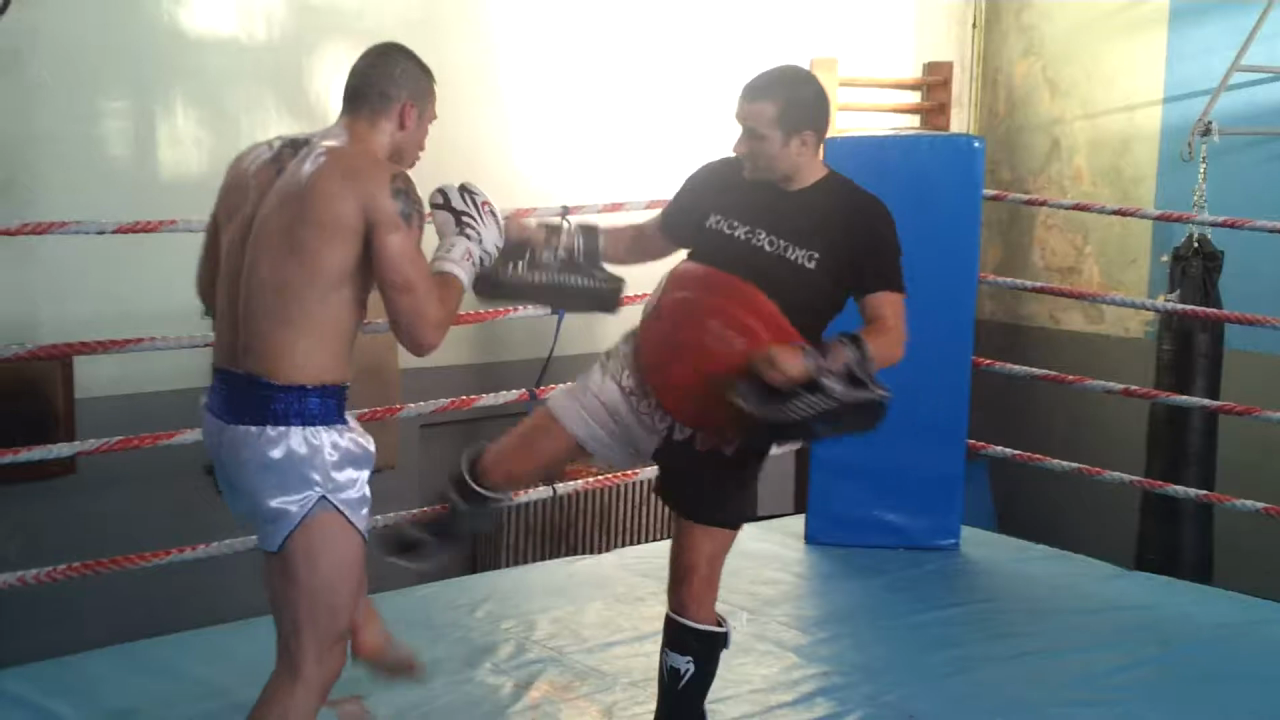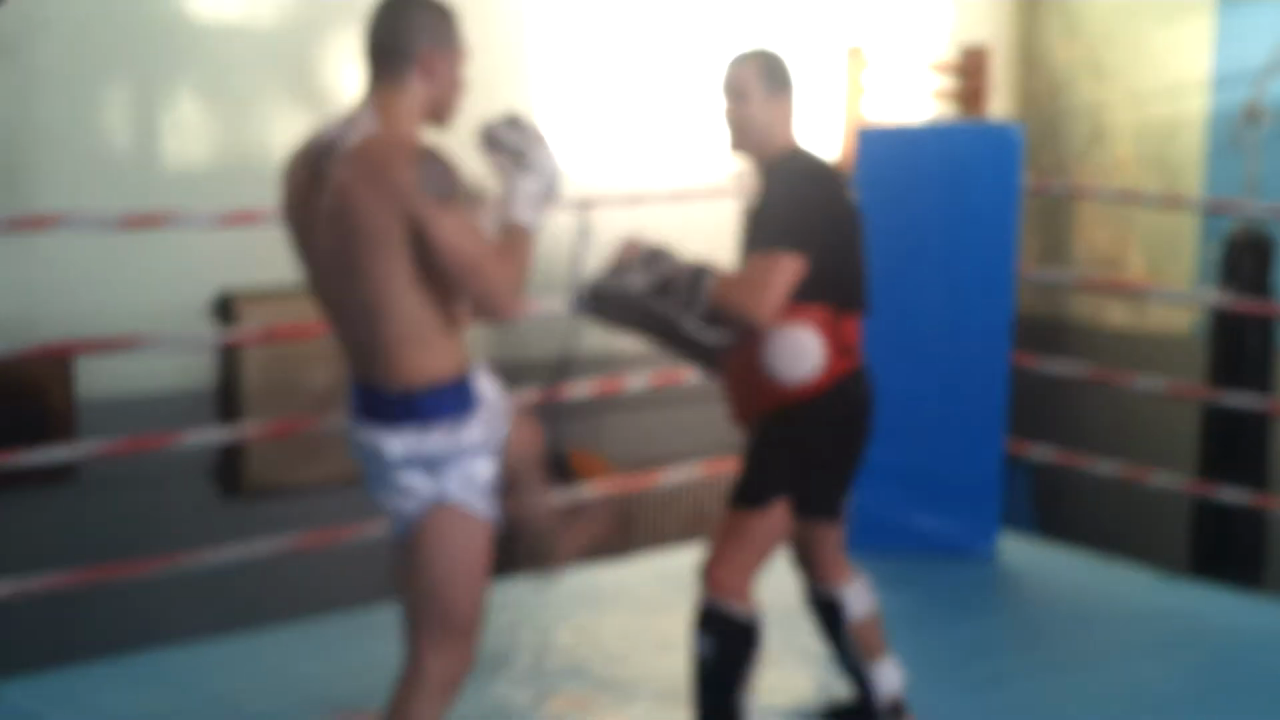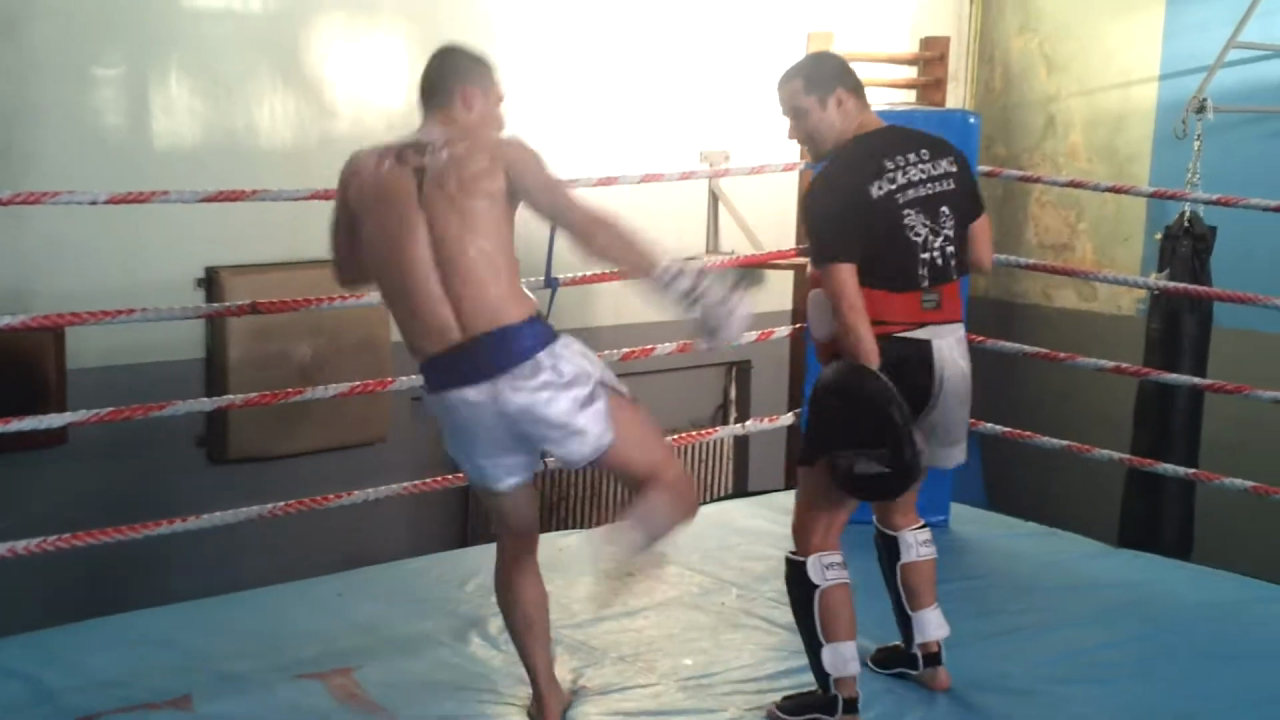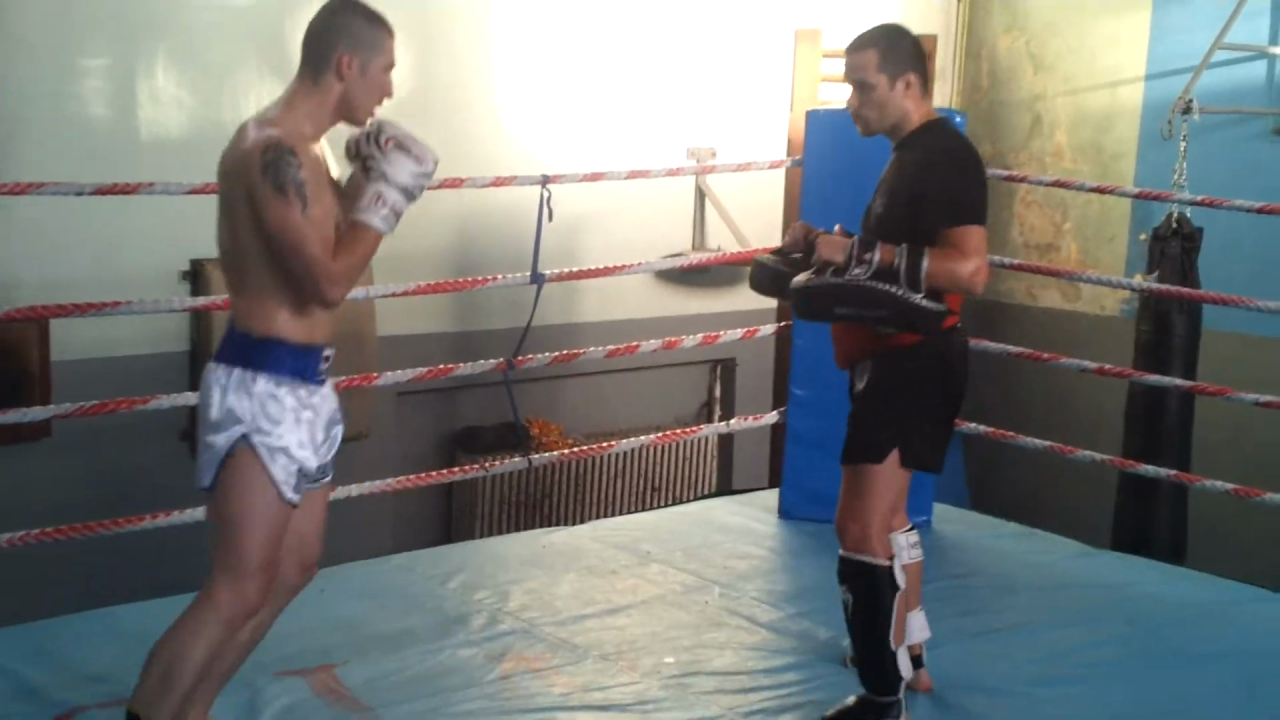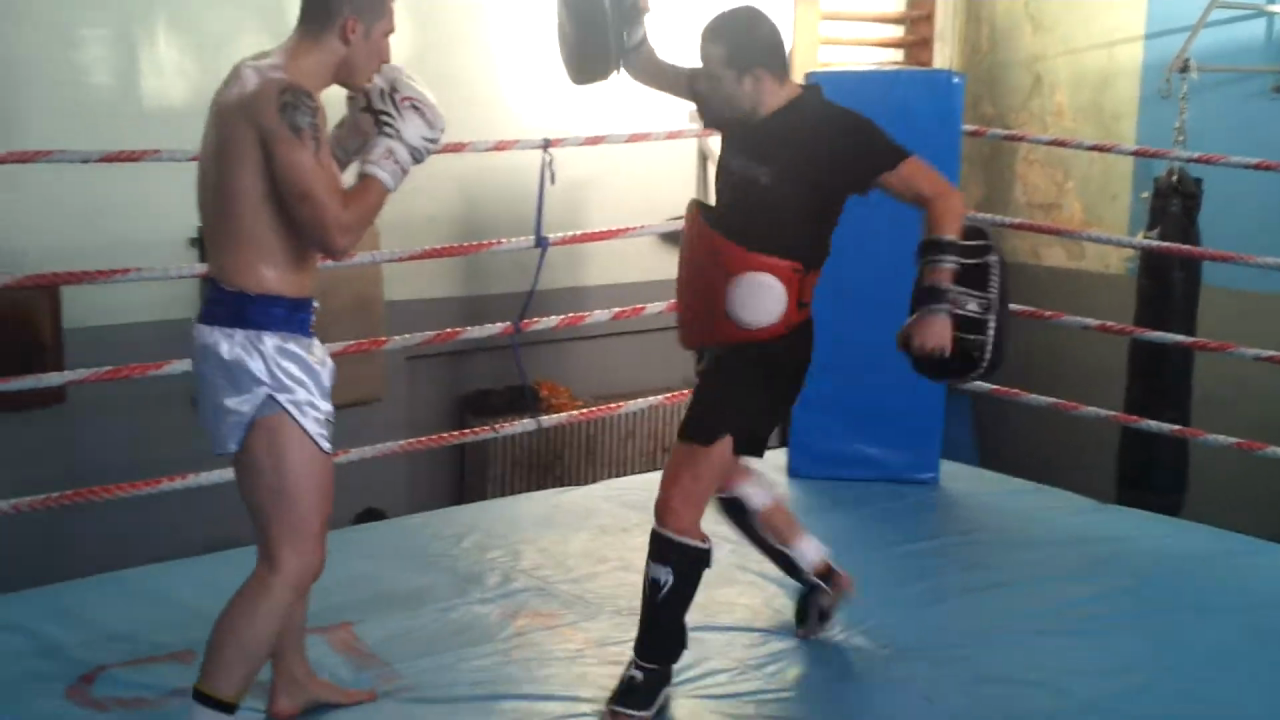
dt=1s
person 1, frame 1
left shoulder: (253, 163)
right shoulder: (381, 185)
right elbow: (421, 331)
right wrist: (466, 246)
left hip: (231, 411)
right hip: (294, 430)
right knee: (313, 661)
left ankle: (364, 631)
person 1, frame 2
left shoulder: (311, 160)
right shoulder: (408, 165)
right elbow: (500, 297)
right wrist: (526, 191)
right hip: (425, 427)
left knee: (524, 444)
right knee: (443, 653)
left ankle: (544, 539)
person 1, frame 3
left shoulder: (361, 170)
right shoulder: (493, 153)
left elbow: (349, 272)
right elbow: (589, 228)
right wrist: (683, 280)
left hip: (456, 392)
right hip: (531, 363)
left knee: (517, 544)
right knee: (674, 485)
right ankle: (631, 539)
person 1, frame 4
left shoulder: (294, 150)
right shoulder: (275, 153)
right elbow: (329, 285)
left wrist: (365, 186)
right wrist: (390, 195)
left hip: (299, 381)
right hip: (264, 387)
left knee: (292, 568)
right knee: (236, 592)
person 1, frame 5
left shoulder: (257, 77)
right shoulder: (287, 97)
right elbow: (336, 233)
left wrist: (359, 130)
right wrist: (398, 150)
left hip: (256, 332)
right hip: (262, 340)
left knee: (293, 537)
right knee: (294, 560)
person 2, frame 1
left shoulder: (859, 220)
right shoulder: (717, 180)
left elbow: (889, 337)
right elbow: (649, 242)
left wrist: (811, 365)
right wrist: (560, 238)
left hip: (728, 416)
right hip: (643, 374)
left knee: (692, 597)
right knee: (499, 463)
right ankle: (441, 533)
person 2, frame 2
left shoulder: (800, 184)
right shoulder: (791, 184)
left elbow: (757, 303)
left wrist: (661, 271)
left hip: (813, 407)
right hip: (803, 405)
left knee: (726, 577)
right knee: (824, 559)
person 2, frame 3
left shoulder: (834, 183)
right shoulder: (943, 156)
left elbow: (845, 299)
right elbow: (980, 257)
left wrist: (871, 388)
left hip: (876, 365)
right hip: (945, 353)
left knee: (814, 531)
right knee: (897, 507)
right ankle: (925, 653)
person 2, frame 4
left shoulder: (945, 157)
right shoulder: (910, 155)
left elbow: (968, 269)
left wrist: (856, 253)
right wrist: (827, 242)
left hip: (912, 362)
right hip: (892, 358)
left knee: (860, 532)
right knee: (887, 513)
right ankle: (908, 653)
person 2, frame 5
left shoulder: (828, 130)
right shoulder: (752, 105)
left elbow: (943, 198)
right elbow: (667, 79)
left wrist: (937, 304)
left hip: (759, 349)
right hip: (731, 338)
left knee: (677, 507)
right knee: (725, 480)
right ankle: (820, 578)
